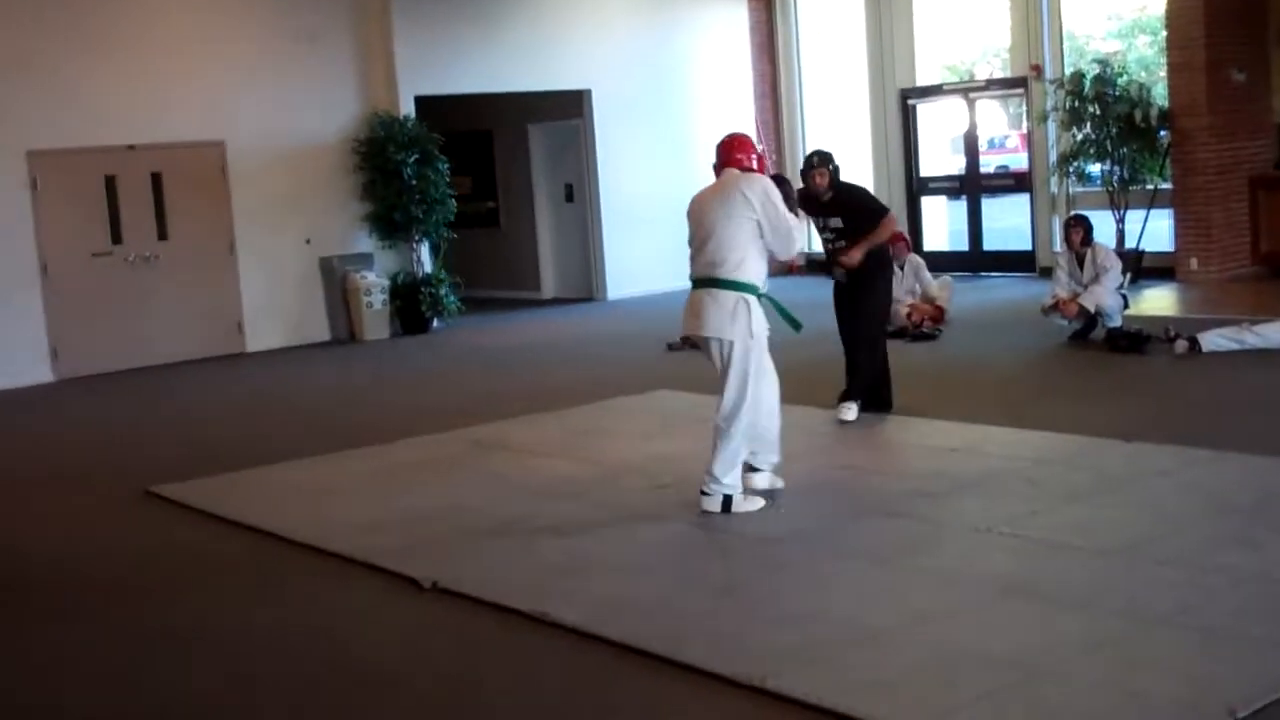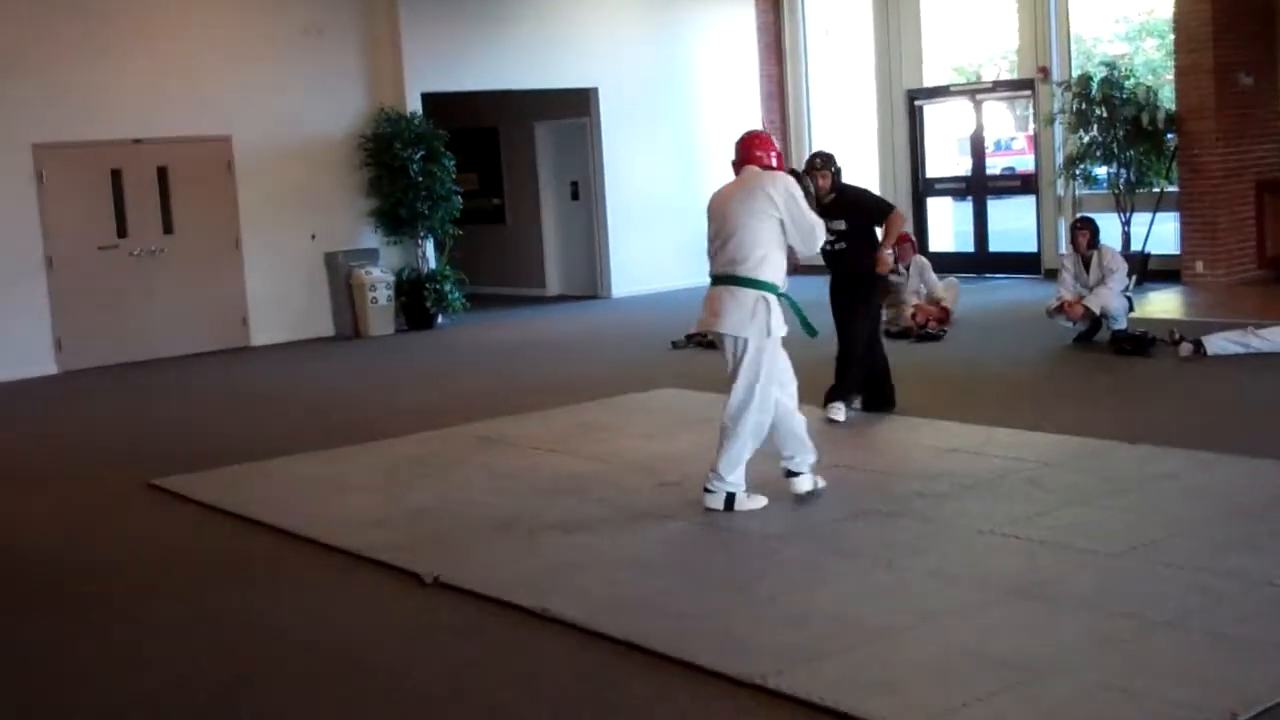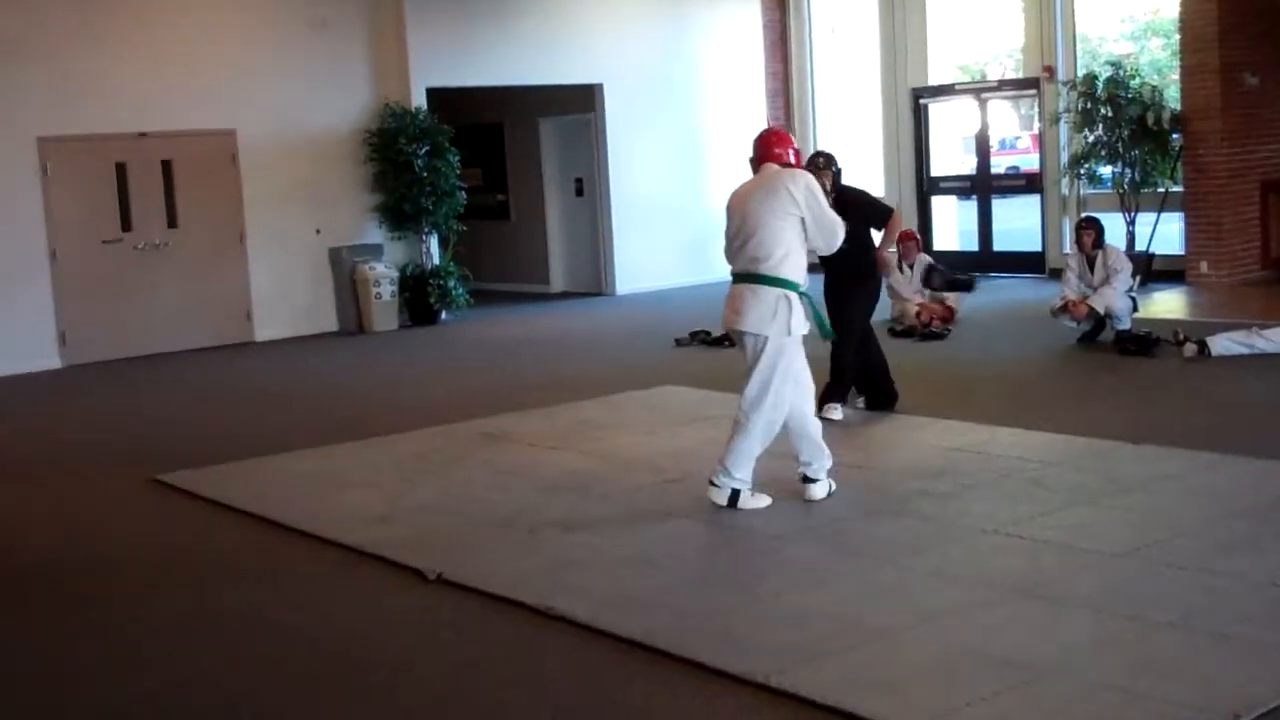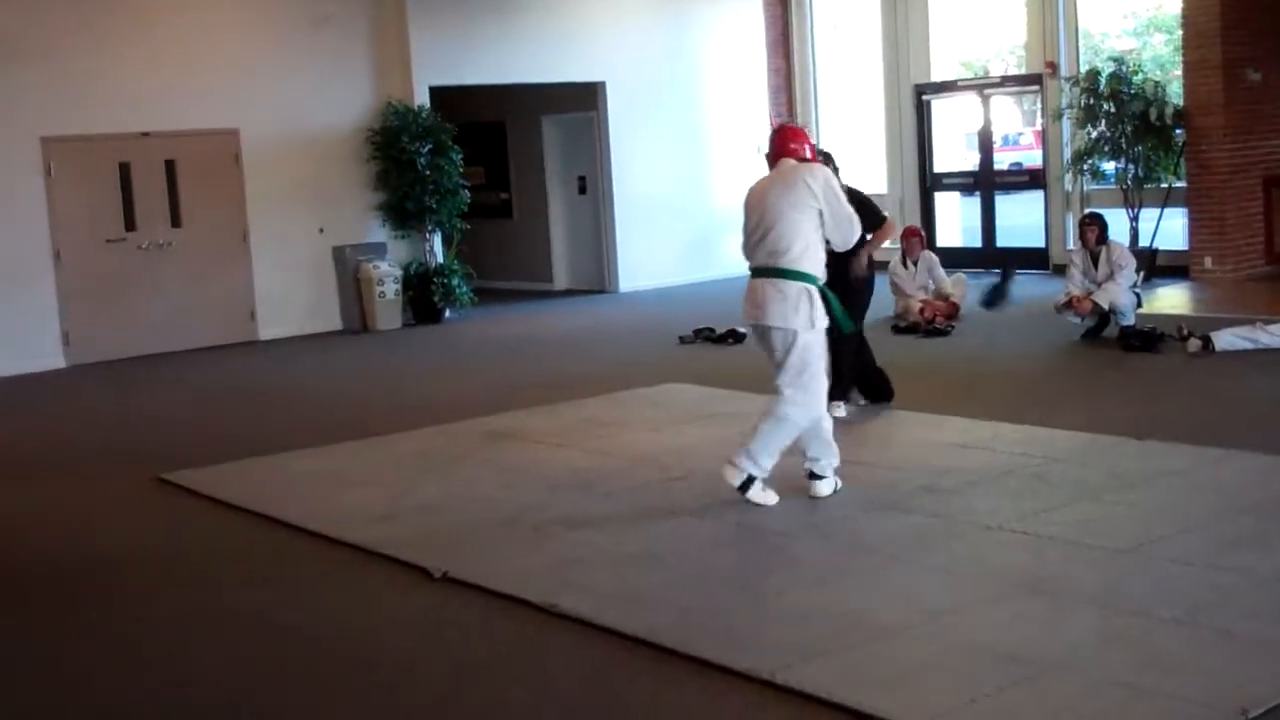
dt=0.1s
person 1, frame 1
left shoulder: (701, 199)
right shoulder: (756, 186)
right elbow: (789, 244)
right wrist: (789, 209)
left hip: (705, 302)
right hip: (734, 306)
left knee: (760, 385)
right knee: (743, 402)
left ankle: (756, 466)
right ankle: (718, 491)
person 1, frame 2
left shoulder: (720, 196)
right shoulder: (778, 183)
right elbow: (810, 242)
right wrist: (808, 208)
left hip: (723, 299)
right hip: (753, 304)
left knee: (778, 386)
right knee: (752, 400)
left ankle: (799, 468)
right ankle: (721, 488)
person 1, frame 3
left shoulder: (740, 194)
right shoulder: (799, 181)
right elbow: (829, 240)
right wrist: (820, 199)
left hip: (743, 298)
right hip: (774, 302)
left knee: (796, 387)
right knee: (766, 399)
left ankle: (815, 474)
right ankle: (729, 484)
person 1, frame 4
left shoulder: (757, 190)
right shoulder: (816, 175)
right elbow: (846, 236)
left hip: (761, 292)
right hip: (794, 295)
left knee: (808, 385)
right knee: (801, 393)
left ankle: (822, 470)
right ankle: (747, 468)
person 2, frame 1
left shoulder: (853, 196)
right shoulder: (810, 197)
left elbow: (889, 223)
left wrist: (860, 249)
left hip: (872, 274)
right hip: (843, 275)
left knee: (864, 335)
right knee: (853, 335)
left ankle: (853, 396)
right ankle: (875, 395)
person 2, frame 2
left shoulder: (856, 198)
left elbow: (896, 217)
left wrist: (882, 252)
left hip: (868, 276)
right hip: (842, 276)
left knee: (854, 334)
right knee: (865, 335)
left ankle: (840, 396)
right ankle: (878, 396)
person 2, frame 3
left shoulder: (855, 199)
left elbow: (894, 219)
left wrist: (881, 251)
left hip: (861, 276)
right hip: (834, 277)
left knee: (846, 335)
right knee: (861, 336)
left ankle: (836, 397)
right ankle: (881, 394)
person 2, frame 4
left shoulder: (851, 199)
left elbow: (887, 227)
left wrist: (864, 253)
left hip: (855, 274)
right hip: (826, 274)
left knee: (843, 333)
right knee: (848, 333)
left ankle: (839, 395)
right ankle: (875, 388)
